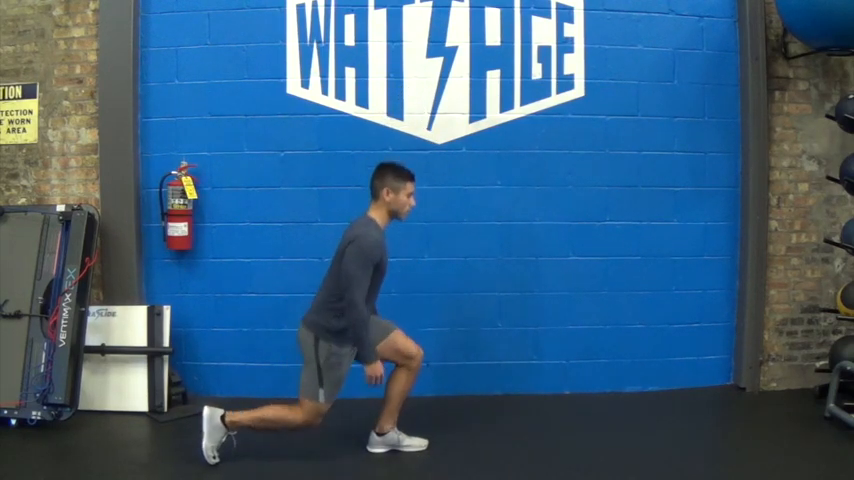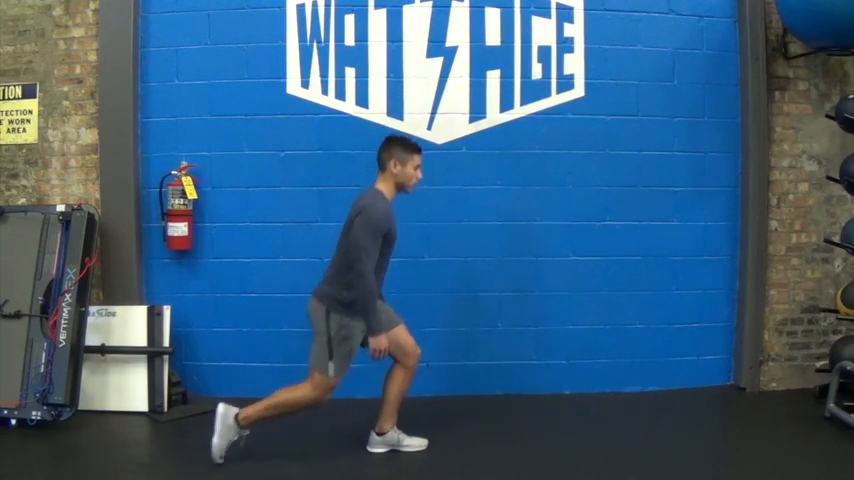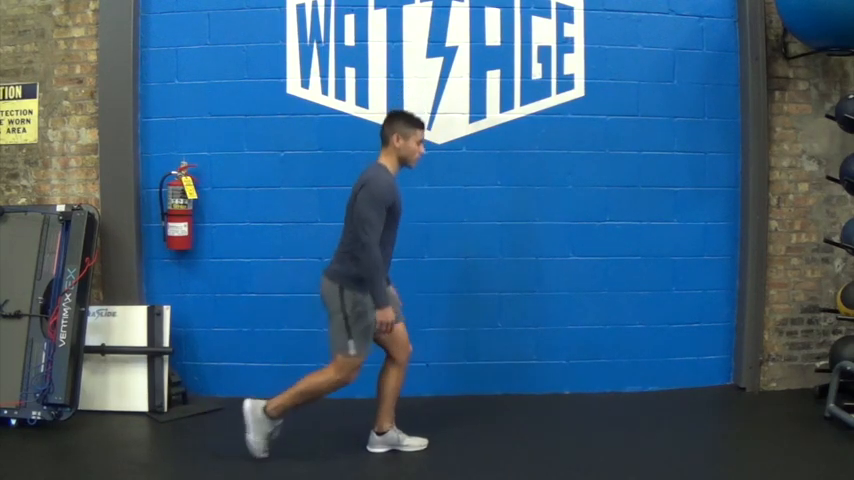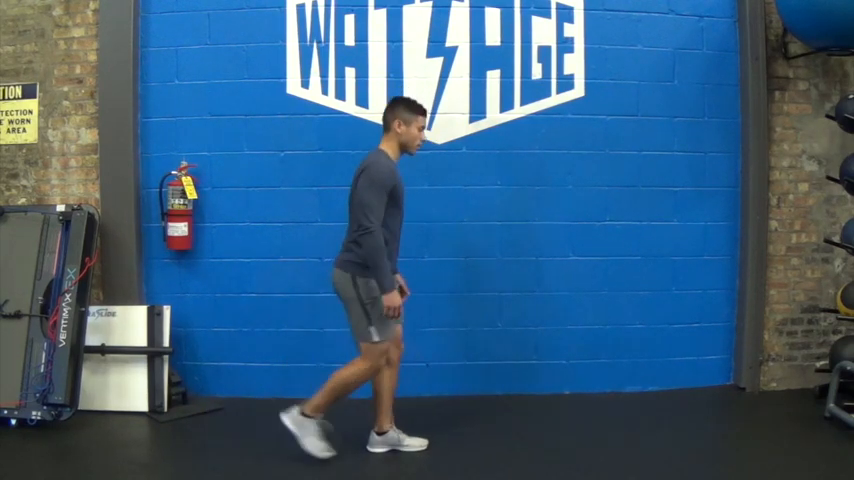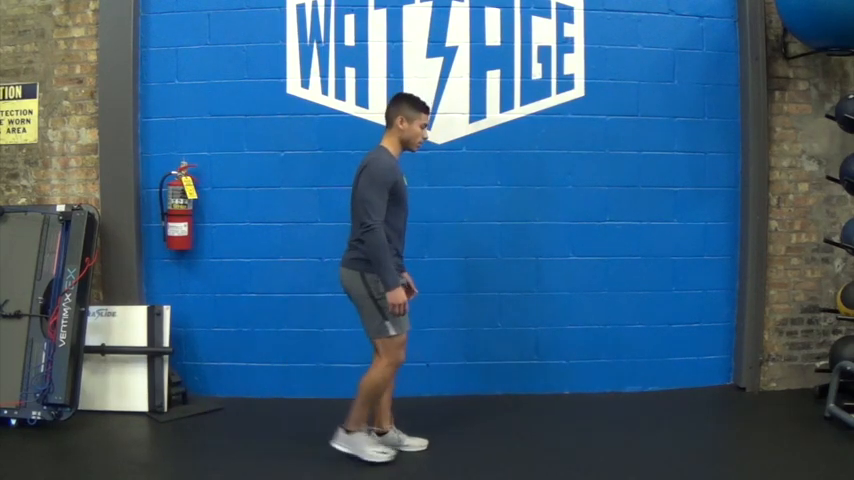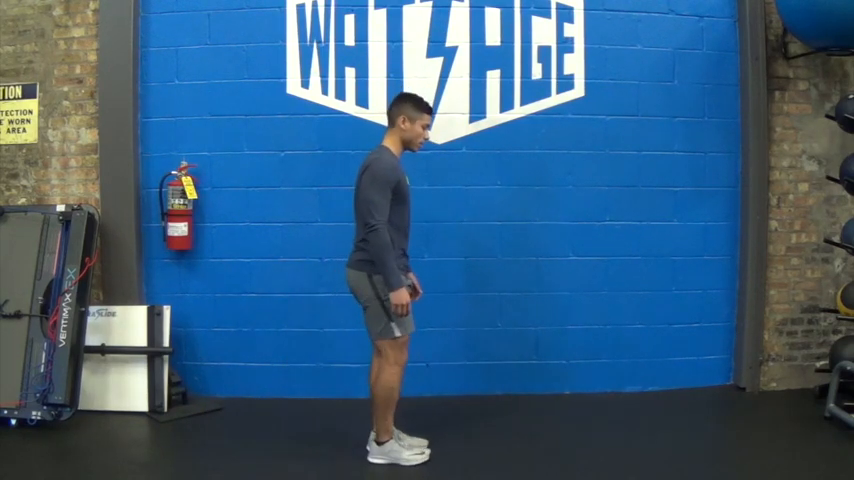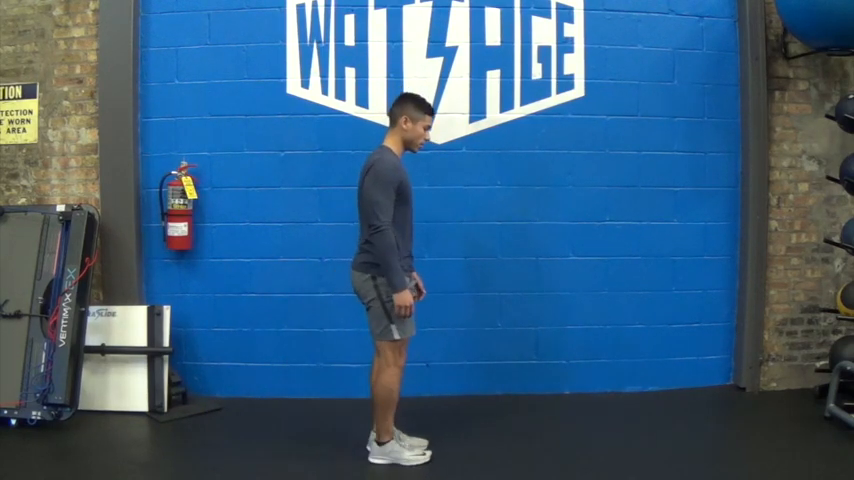
dt=0.1s
person 1, frame 1
left shoulder: (370, 230)
right shoulder: (366, 239)
right elbow: (353, 302)
left wrist: (372, 329)
right wrist: (370, 358)
left hip: (350, 323)
right hip: (330, 333)
left knee: (411, 355)
right knee: (308, 416)
left ankle: (384, 433)
right ankle: (226, 421)
person 1, frame 2
left shoulder: (378, 204)
right shoulder: (375, 210)
right elbow: (362, 272)
left wrist: (377, 312)
right wrist: (376, 331)
left hip: (359, 301)
right hip: (339, 308)
left knee: (410, 354)
right knee: (318, 389)
left ankle: (384, 433)
right ankle: (238, 418)
person 1, frame 3
left shoulder: (383, 180)
right shoulder: (378, 183)
right elbow: (366, 245)
left wrist: (385, 287)
right wrist: (383, 305)
left hip: (368, 285)
right hip: (351, 287)
left knee: (401, 350)
right knee: (345, 368)
left ankle: (384, 432)
right ankle: (266, 411)
person 1, frame 4
left shoulder: (384, 166)
right shoulder: (378, 168)
right elbow: (369, 231)
left wrist: (393, 274)
right wrist: (387, 288)
left hip: (374, 274)
right hip: (361, 275)
left knee: (393, 351)
right knee: (375, 357)
left ankle: (383, 433)
right ankle: (307, 413)
person 1, frame 5
left shoulder: (388, 164)
right shoulder: (379, 165)
right elbow: (370, 229)
left wrist: (400, 272)
right wrist: (391, 284)
left hip: (379, 271)
right hip: (368, 273)
left knee: (389, 352)
right knee: (391, 354)
left ankle: (384, 431)
right ankle: (351, 432)
person 1, frame 6
left shoulder: (390, 164)
right shoulder: (381, 165)
right elbow: (374, 229)
left wrist: (405, 272)
right wrist: (394, 284)
left hip: (384, 272)
right hip: (375, 274)
left knee: (388, 355)
right knee: (395, 356)
left ankle: (386, 432)
right ankle: (382, 443)
person 1, frame 7
left shoulder: (390, 163)
right shoulder: (384, 166)
right elbow: (380, 231)
left wrist: (408, 273)
right wrist: (398, 286)
left hip: (387, 273)
right hip: (380, 277)
left knee: (389, 356)
right knee: (392, 359)
left ankle: (386, 433)
right ankle: (383, 444)
